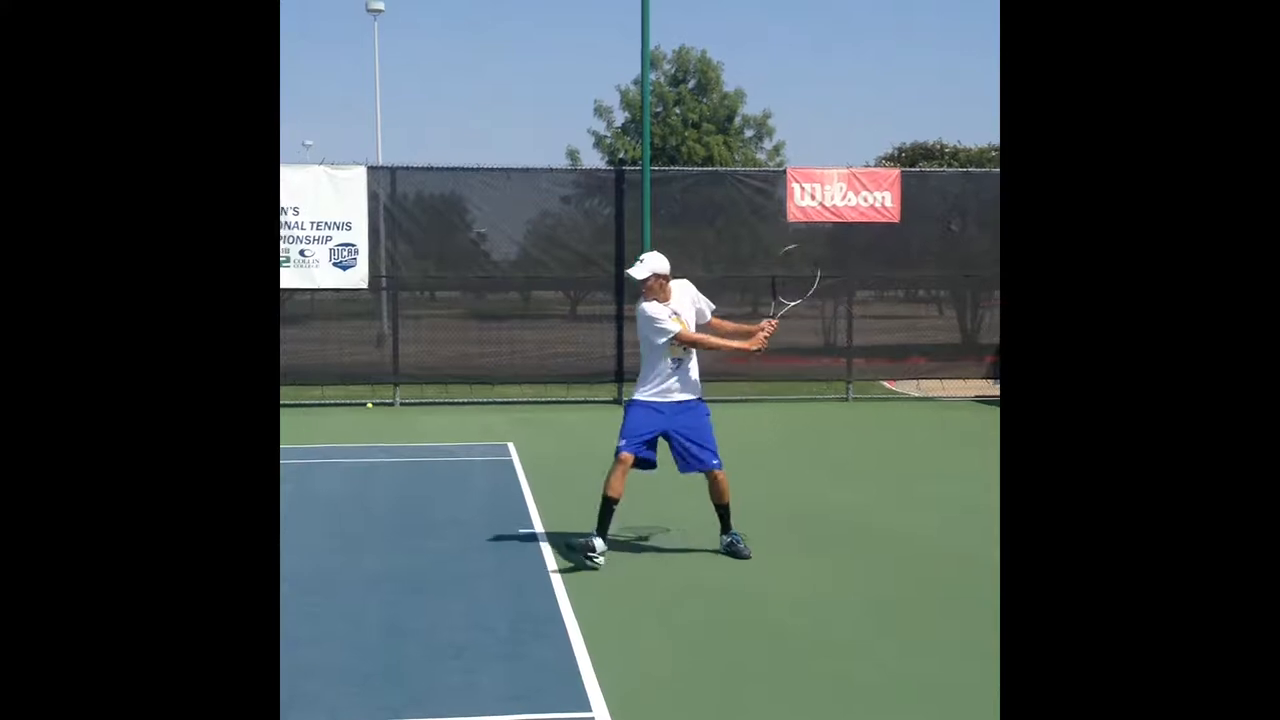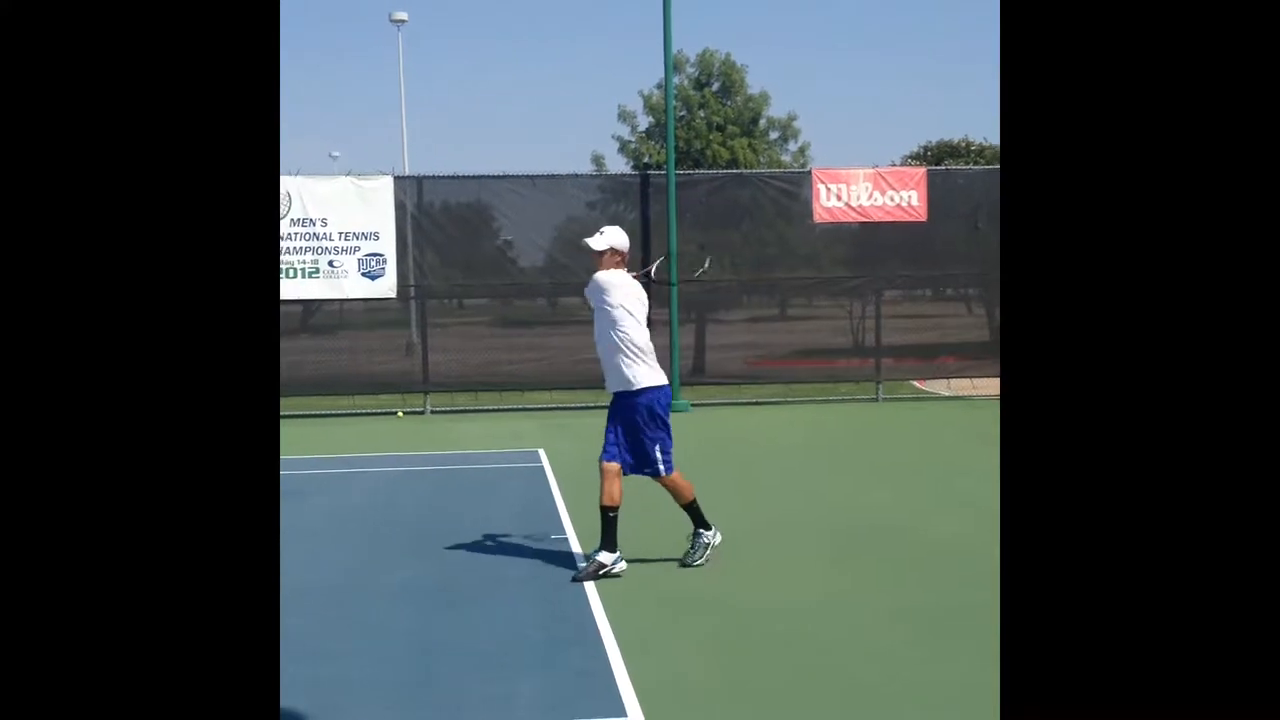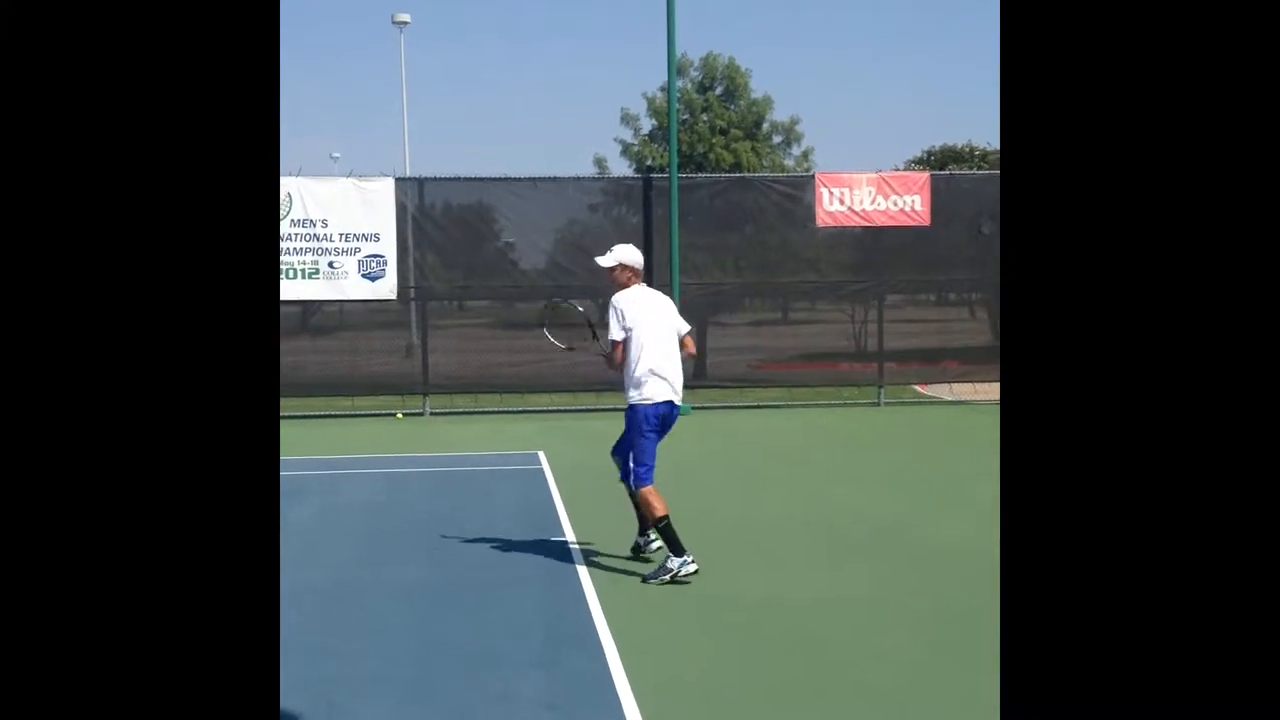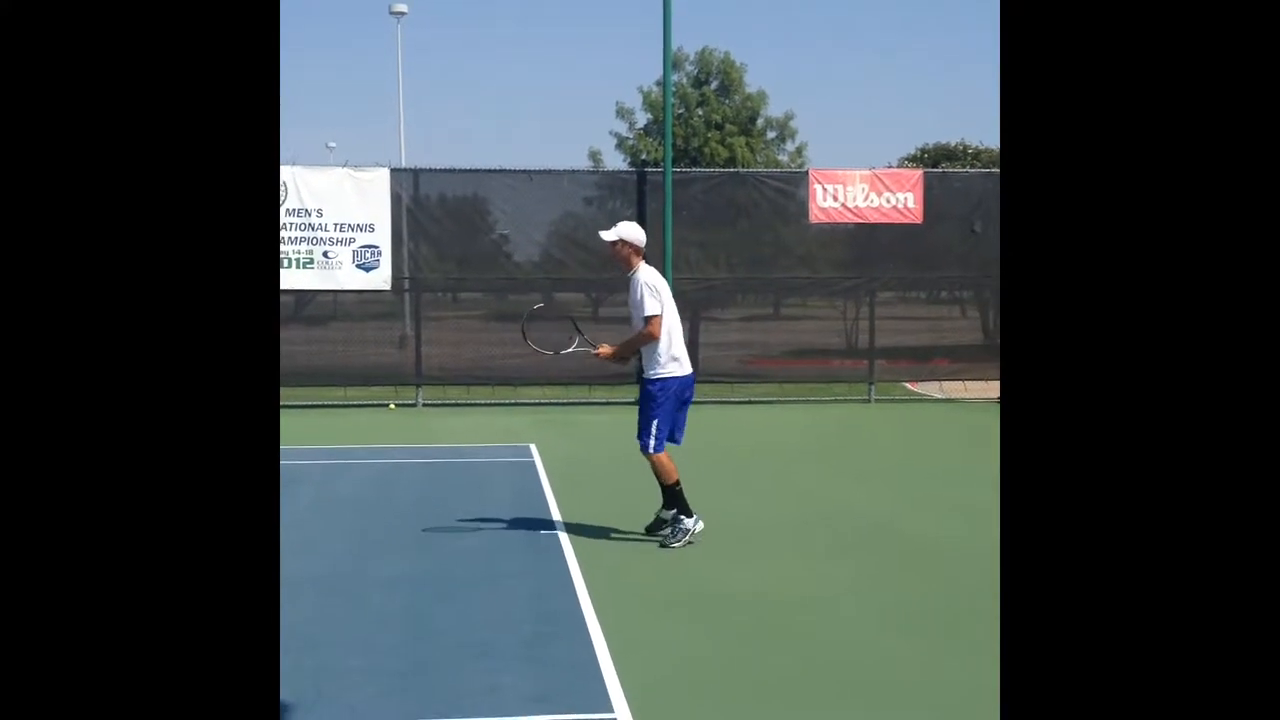
dt=0.5s
person 1, frame 1
left shoulder: (685, 289)
right shoulder: (647, 309)
left elbow: (711, 324)
right elbow: (694, 340)
left wrist: (752, 330)
right wrist: (744, 346)
left hip: (688, 401)
right hip: (648, 401)
left knee: (714, 470)
right knee: (623, 459)
left ankle: (728, 533)
right ankle: (598, 541)
person 1, frame 2
left shoulder: (602, 281)
right shoulder: (632, 285)
left elbow: (592, 298)
left hip: (645, 391)
right hip: (628, 391)
left knee: (662, 471)
right knee: (610, 467)
left ankle: (705, 531)
right ankle: (609, 553)
person 1, frame 3
left shoulder: (620, 300)
right shoulder: (663, 301)
left elbow: (617, 359)
right elbow: (689, 348)
left wrist: (610, 363)
left hip: (646, 400)
right hip: (670, 399)
left knee: (641, 481)
right knee: (623, 457)
left ankle: (680, 557)
right ankle: (647, 534)
person 1, frame 4
left shoulder: (644, 280)
right shoulder: (640, 277)
left elbow: (653, 331)
left wrist: (616, 350)
right wrist: (624, 350)
left hip: (667, 375)
right hip: (666, 373)
left knee: (651, 447)
right knee: (653, 444)
left ankle: (687, 518)
right ankle: (672, 510)
